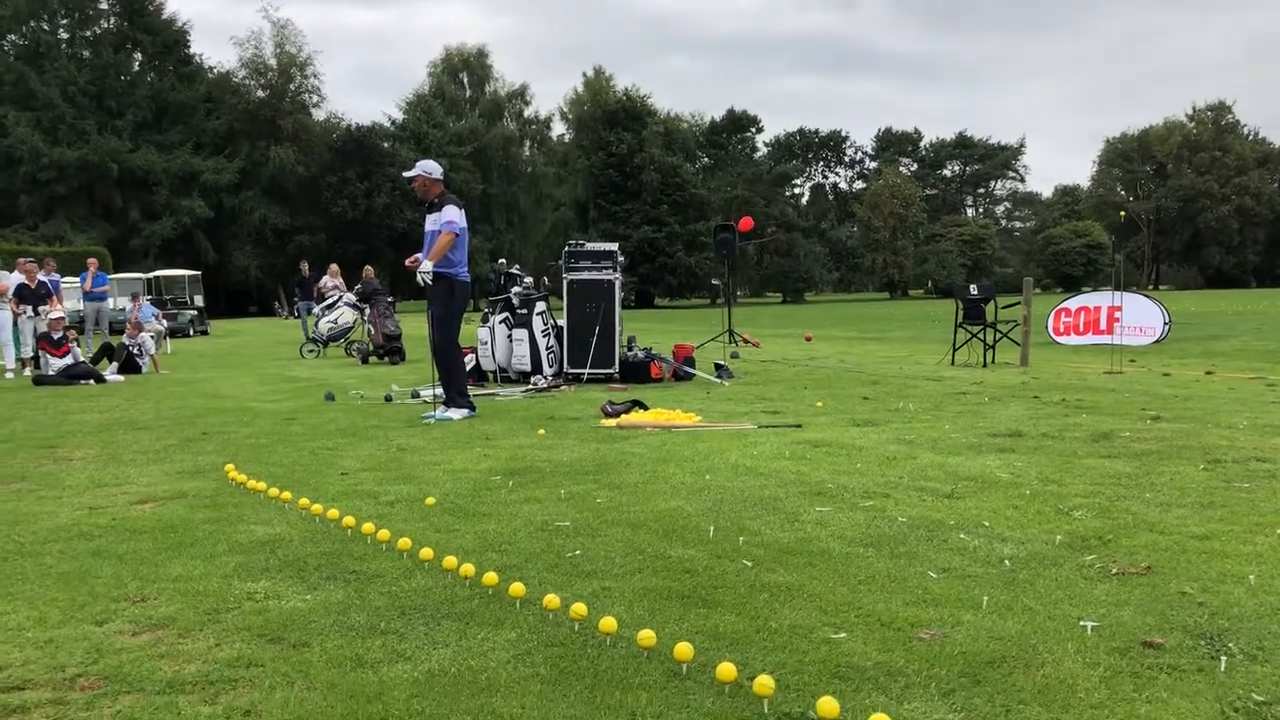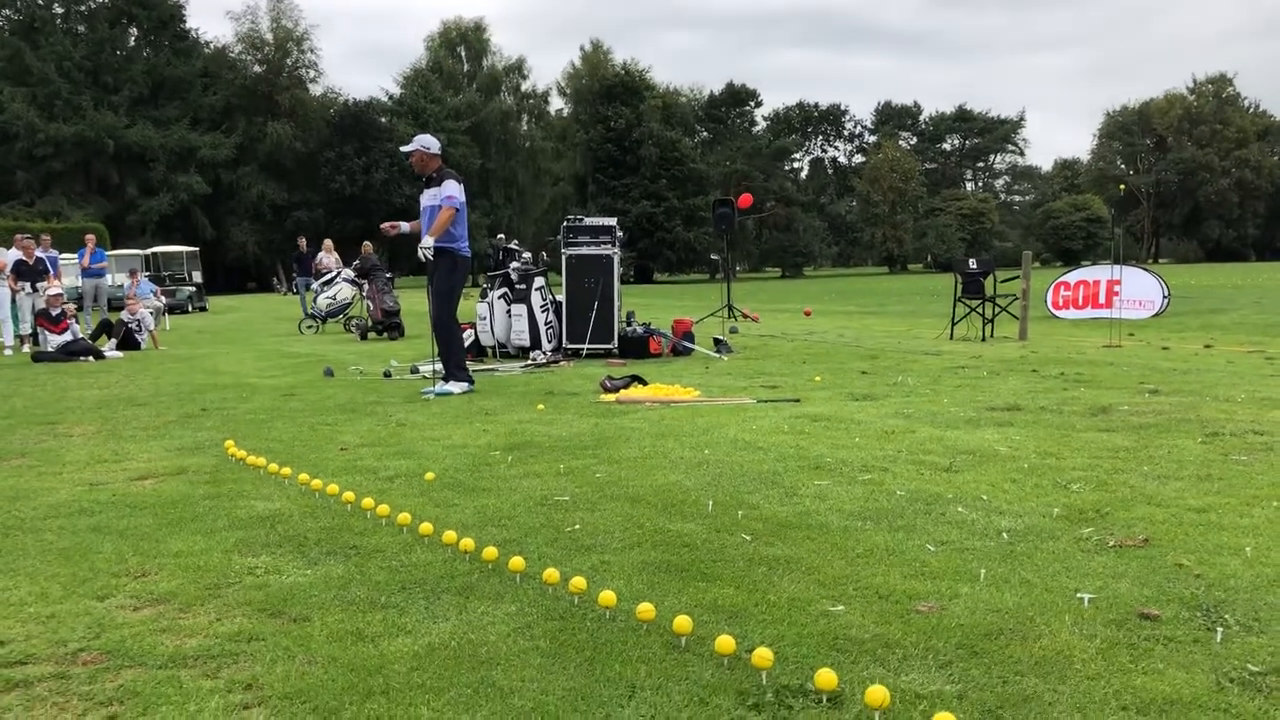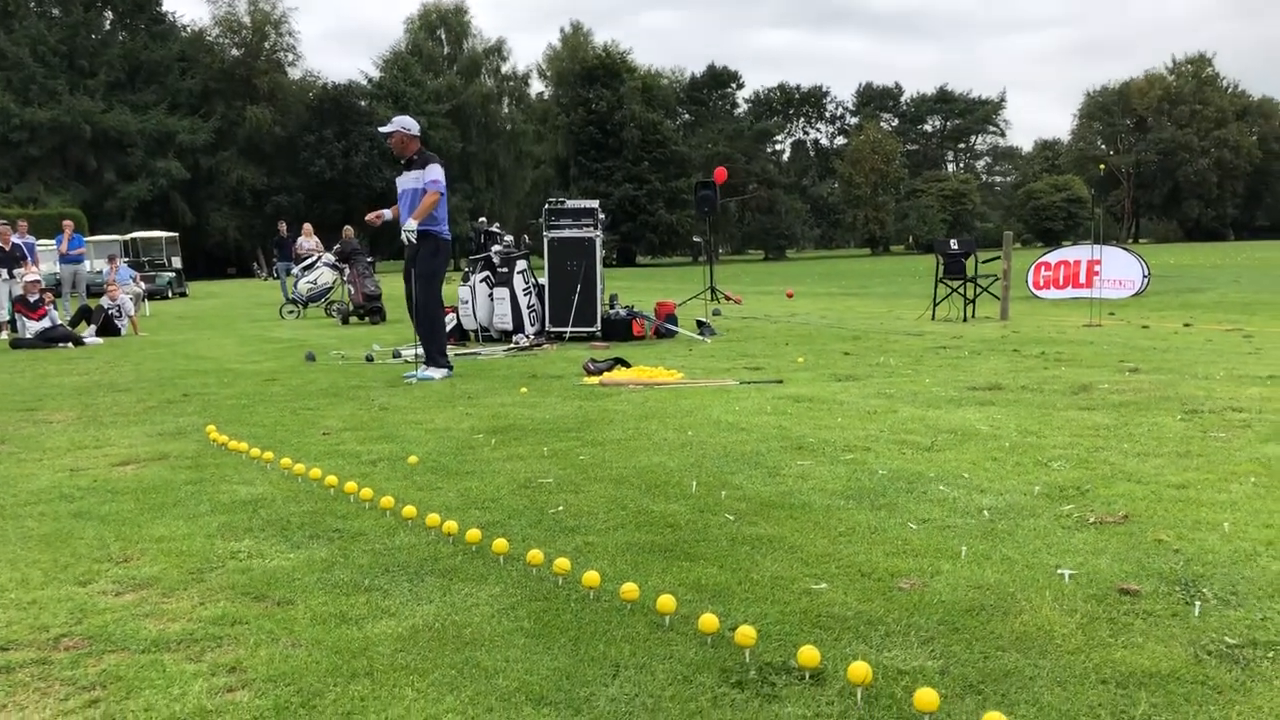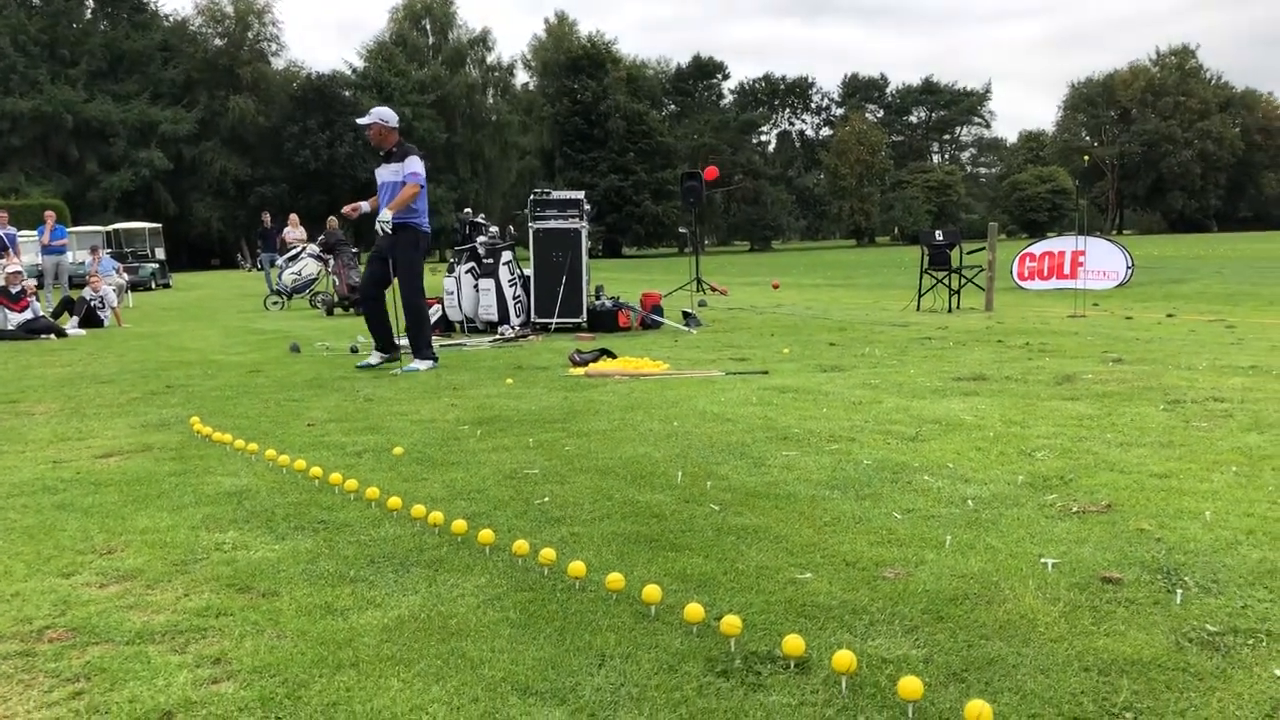
dt=0.4s
person 1, frame 1
left shoulder: (450, 205)
right shoulder: (432, 208)
left elbow: (449, 235)
left wrist: (428, 262)
right wrist: (421, 256)
left hip: (451, 283)
right hip: (438, 282)
left knee: (446, 344)
right knee: (439, 345)
left ankle: (462, 404)
right ankle: (451, 402)
person 1, frame 2
left shoulder: (448, 179)
right shoulder: (428, 185)
left elbow: (449, 211)
left wrist: (428, 239)
right wrist: (403, 227)
left hip: (452, 257)
right hip: (437, 258)
left knee: (444, 317)
right knee: (439, 320)
left ankle: (461, 377)
right ankle: (450, 377)
person 1, frame 3
left shoulder: (430, 163)
right shoulder: (404, 169)
left elbow: (434, 195)
left wrist: (413, 221)
right wrist: (386, 214)
left hip: (432, 240)
right hip: (413, 242)
left knee: (428, 302)
right knee: (415, 304)
left ankle: (440, 364)
right ankle: (431, 361)
person 1, frame 4
left shoulder: (409, 155)
right shoulder: (383, 161)
left elbow: (414, 188)
left wrist: (388, 211)
right wrist: (363, 206)
left hip: (410, 233)
right hip: (386, 234)
left knee: (411, 295)
right knee: (368, 291)
left ankle: (425, 356)
right ankle: (386, 348)
